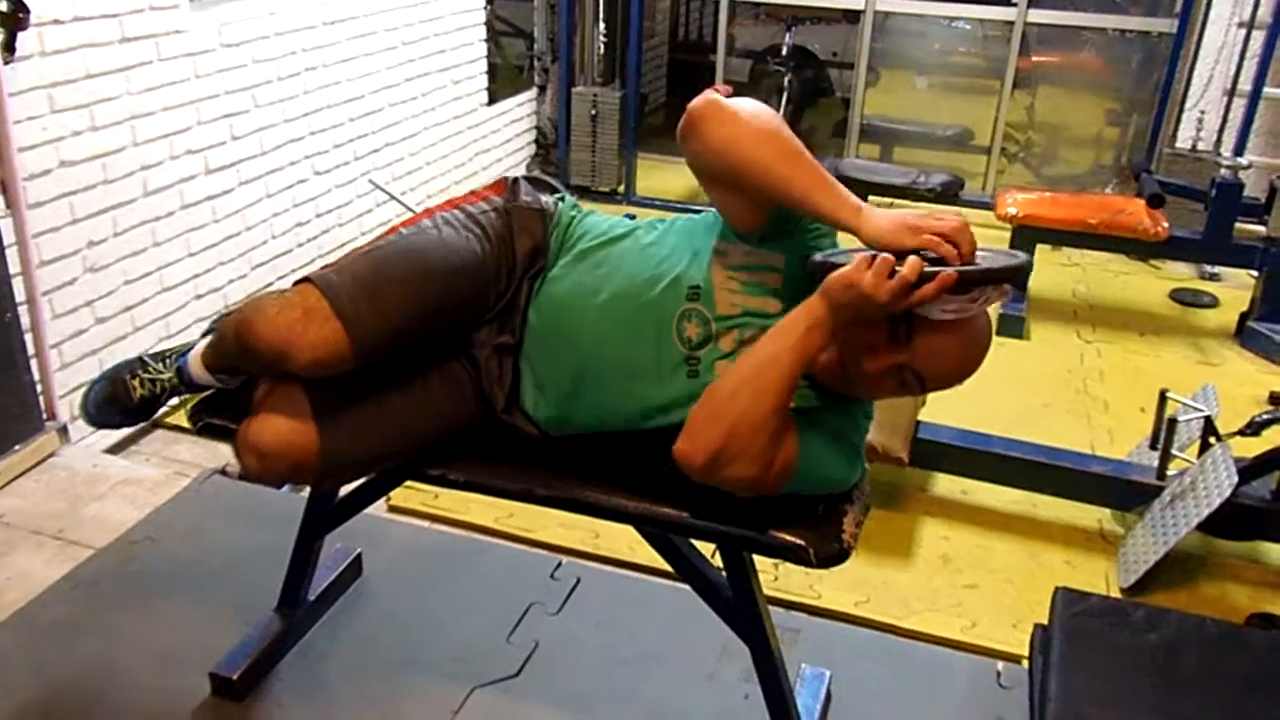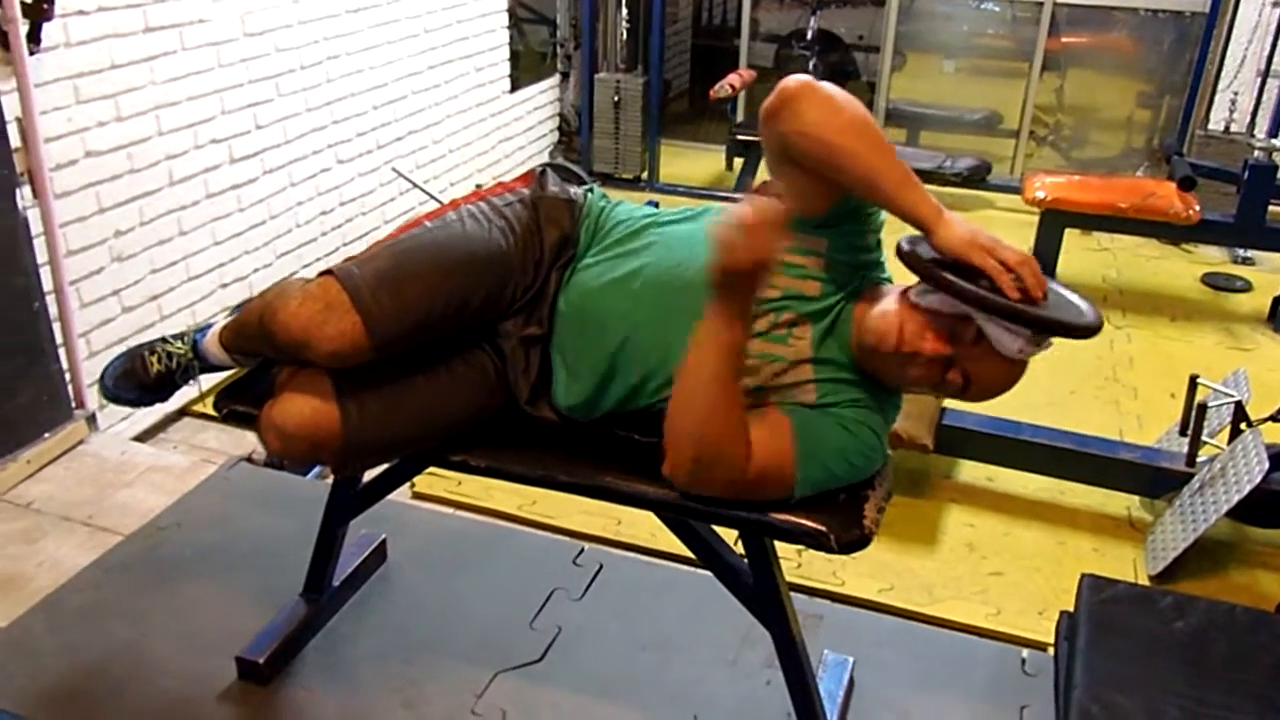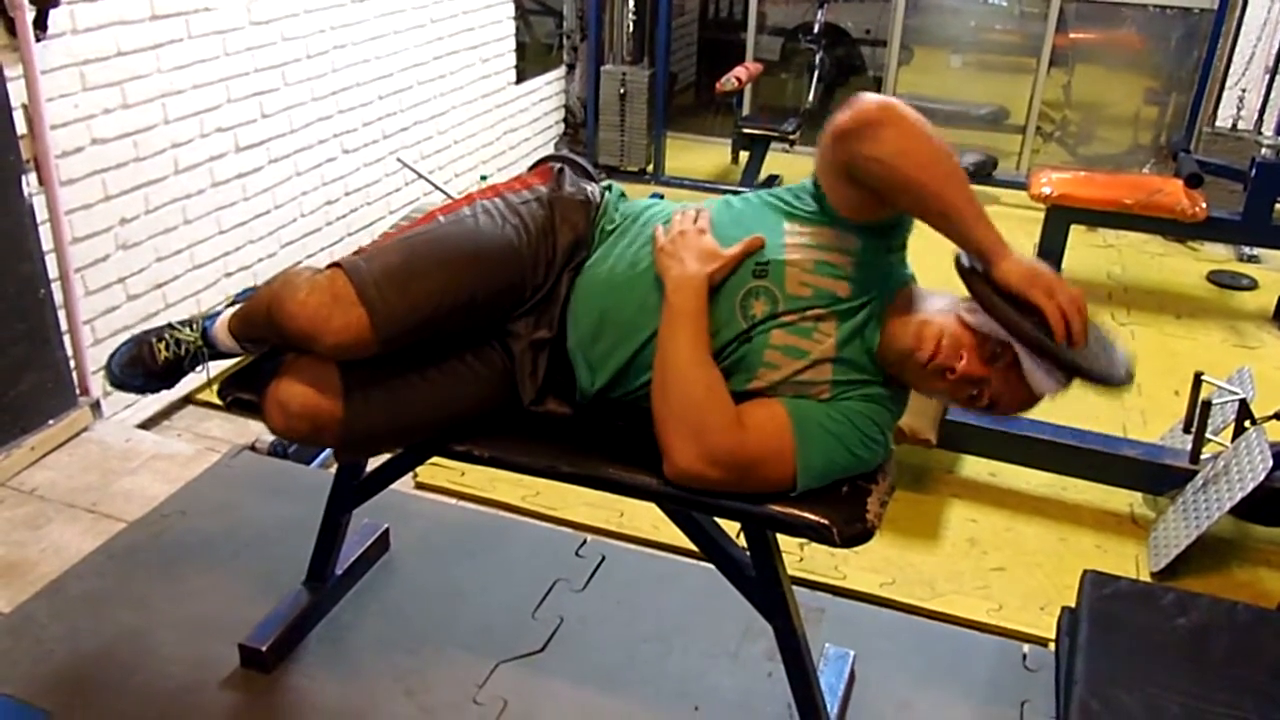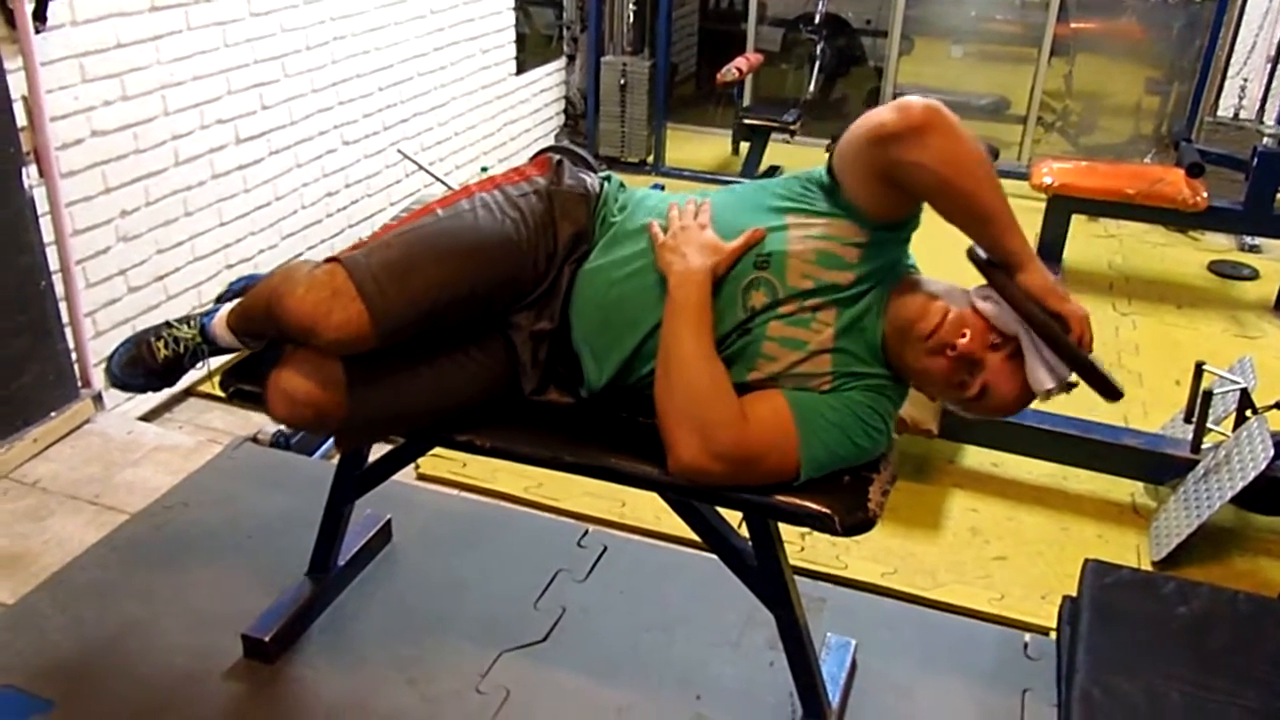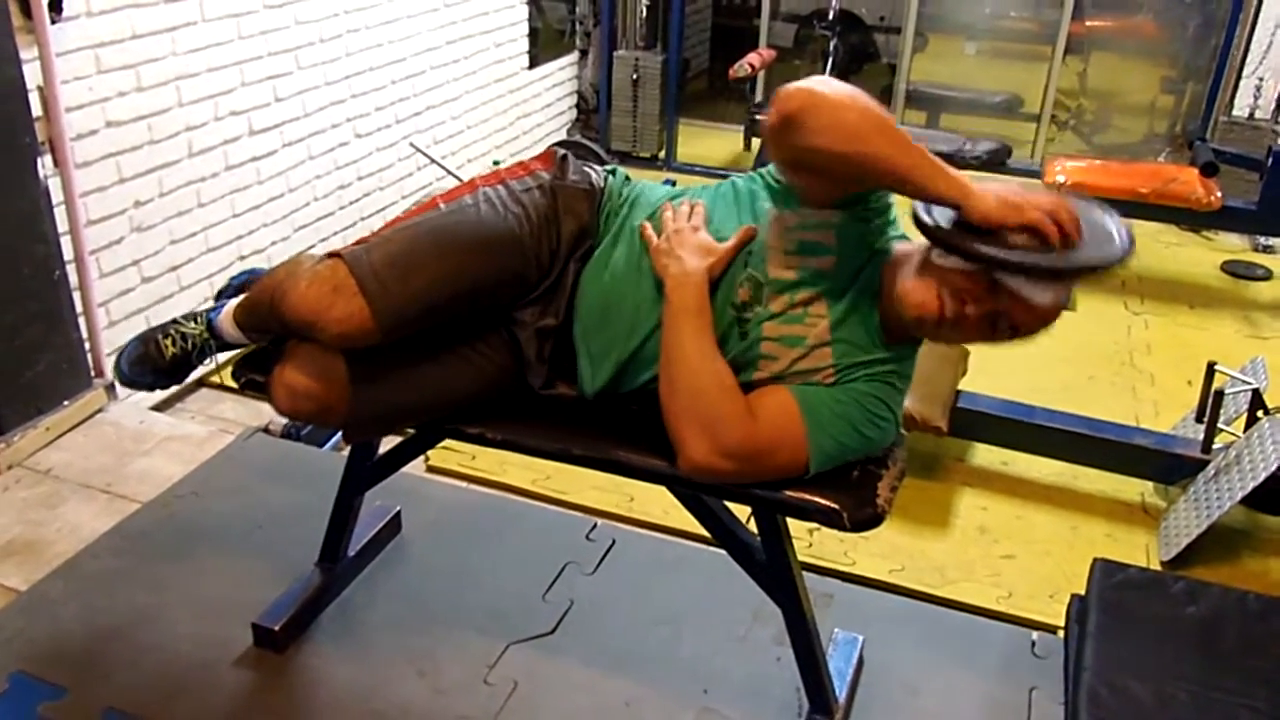
dt=1s
person 1, frame 1
left shoulder: (829, 444)
right shoulder: (803, 242)
left elbow: (707, 454)
right elbow: (709, 122)
left wrist: (820, 314)
right wrist: (862, 216)
left hip: (504, 382)
left knee: (270, 447)
right knee: (300, 333)
left ankle: (244, 384)
right ankle: (206, 361)
person 1, frame 2
left shoulder: (851, 433)
right shoulder: (847, 228)
left elbow: (696, 464)
right elbow: (795, 105)
left wrist: (731, 302)
right wrist: (941, 222)
left hip: (530, 374)
left knee: (294, 427)
right knee: (318, 324)
left ankle: (264, 360)
right ankle: (221, 342)
person 1, frame 3
left shoulder: (856, 427)
right shoulder: (872, 236)
left elbow: (696, 455)
right elbow: (869, 122)
left wrist: (686, 285)
right wrist: (1003, 257)
left hip: (541, 364)
left knee: (297, 409)
right knee: (325, 319)
left ankle: (267, 345)
right ankle: (232, 326)
person 1, frame 4
left shoulder: (856, 417)
right shoulder: (875, 234)
left elbow: (701, 450)
right elbow: (912, 125)
left wrist: (690, 279)
right wrist: (1027, 268)
left hip: (542, 354)
left knee: (300, 396)
right knee: (326, 312)
left ankle: (272, 321)
right ankle: (234, 320)
person 1, frame 5
left shoulder: (866, 400)
right shoulder: (866, 205)
left elbow: (712, 449)
right elbow: (802, 107)
left wrist: (687, 281)
right wrist: (970, 193)
left hip: (544, 351)
left knee: (304, 392)
right knee: (327, 312)
left ankle: (274, 315)
right ankle: (237, 318)
